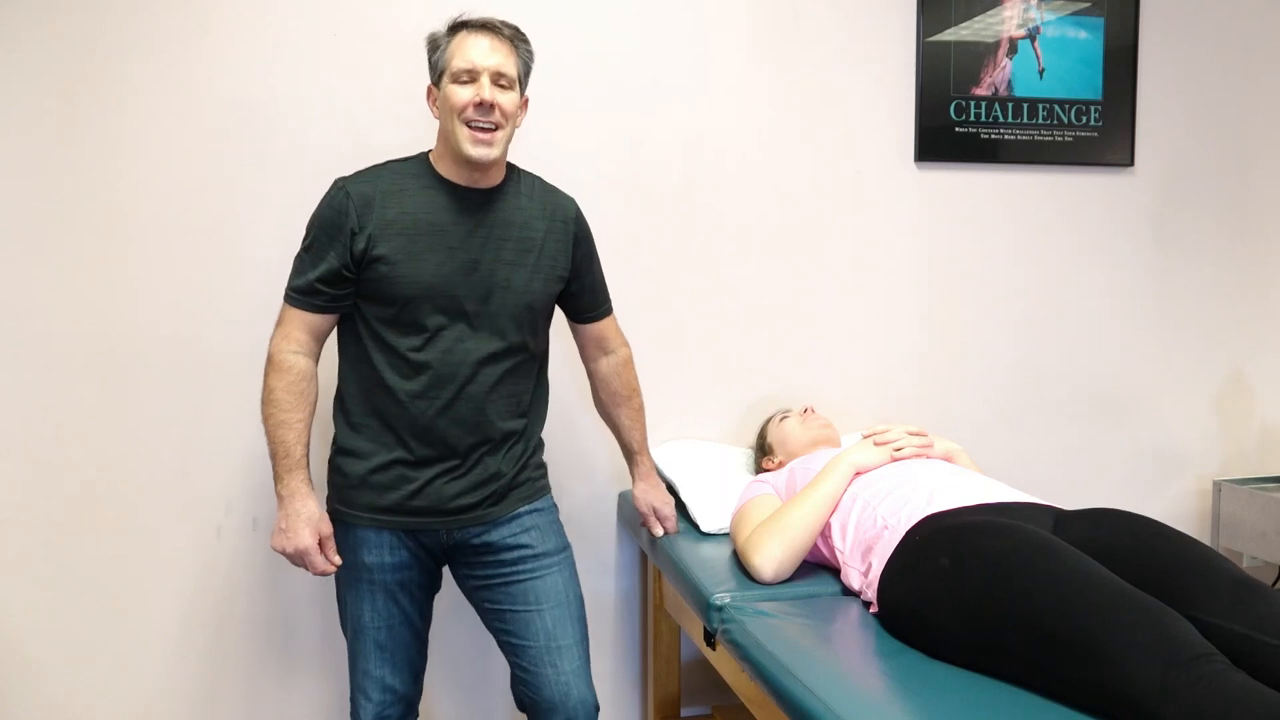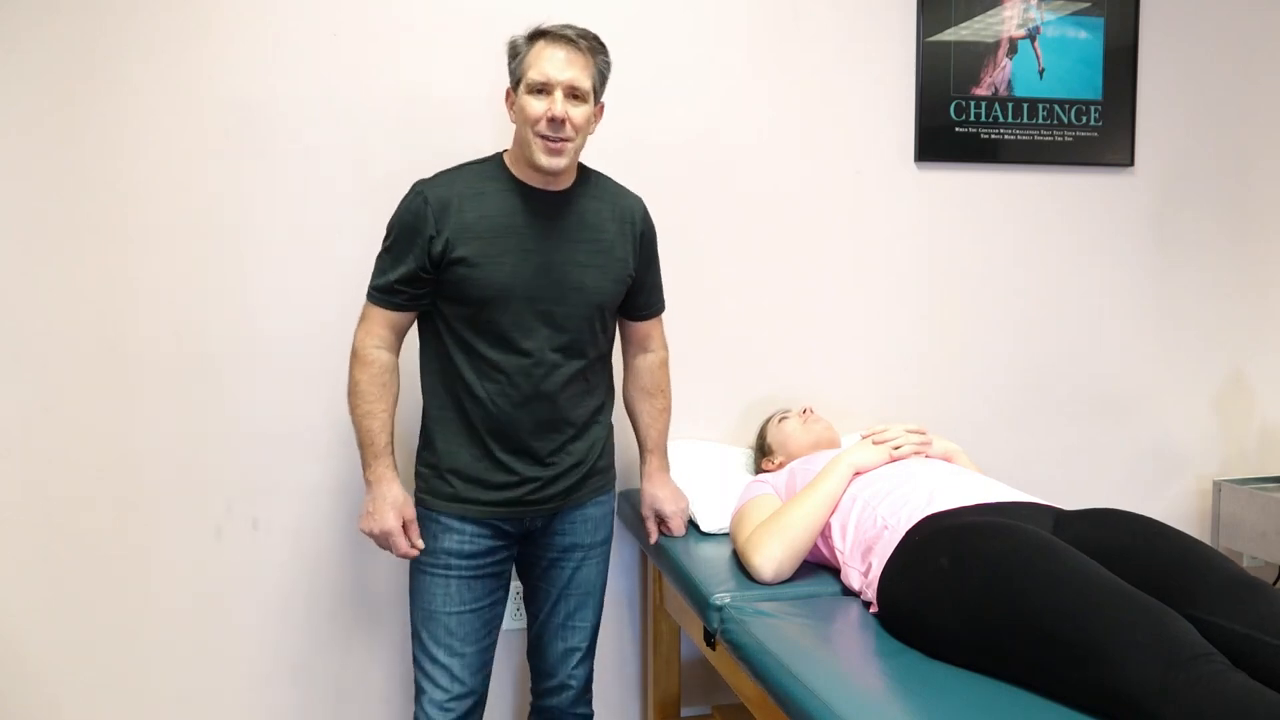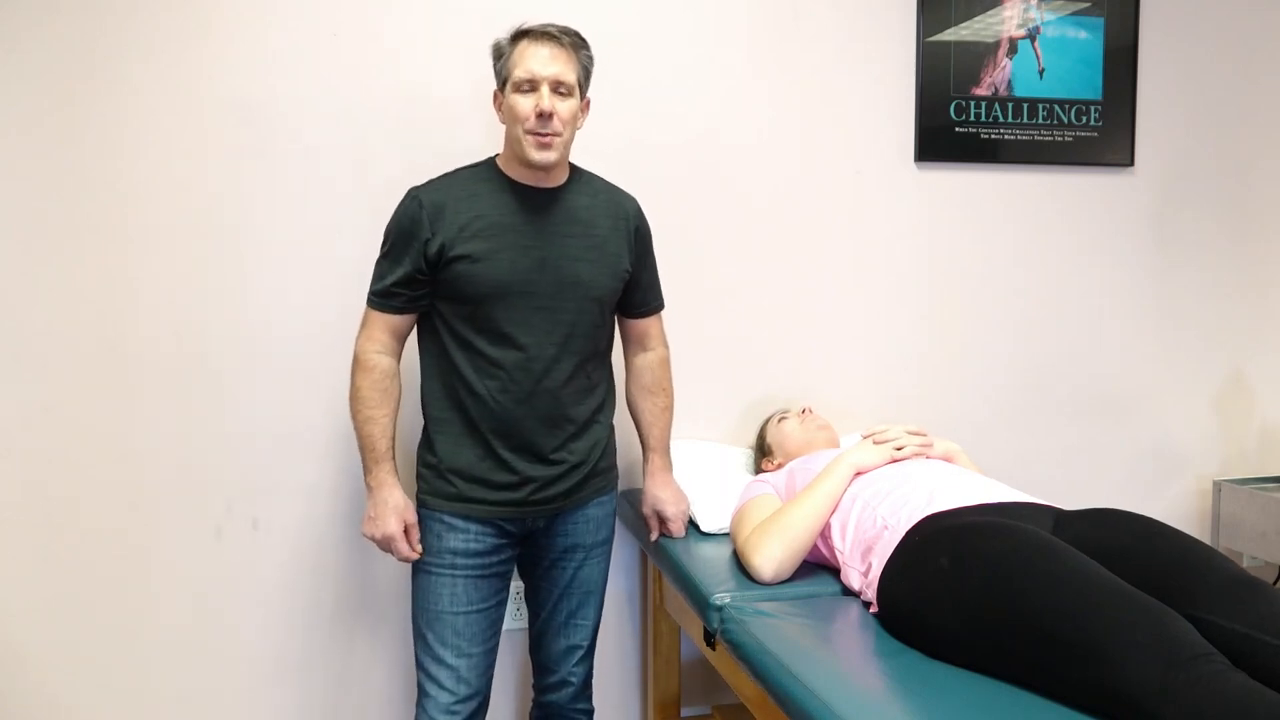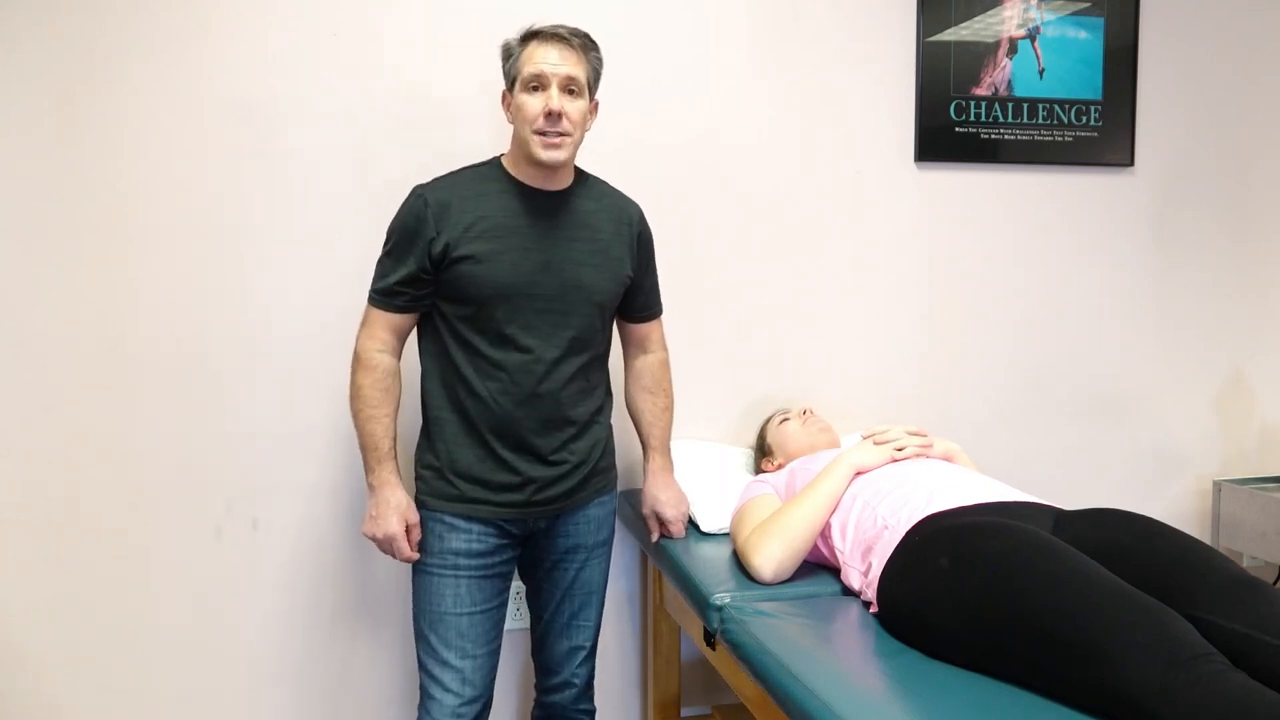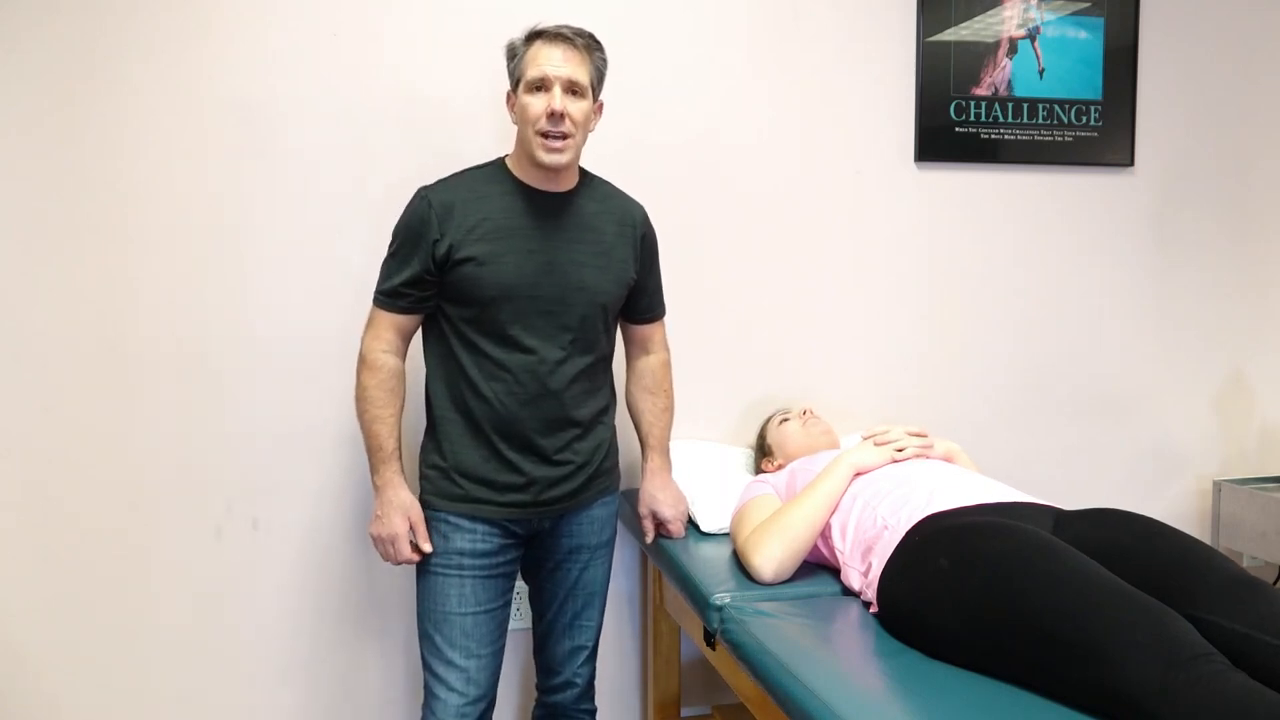
dt=1s
person 1, frame 1
left shoulder: (557, 217)
right shoulder: (358, 205)
left elbow: (605, 351)
right elbow: (294, 350)
left wrist: (642, 469)
right wrist: (294, 491)
left hip: (513, 508)
right hip: (378, 514)
person 1, frame 2
left shoulder: (626, 217)
right shoulder: (437, 205)
left elbow: (645, 350)
right elbow: (376, 345)
left wrist: (654, 470)
right wrist: (380, 478)
left hip: (580, 501)
right hip: (460, 505)
person 1, frame 3
left shoulder: (618, 215)
right shoulder: (433, 209)
left elbow: (645, 348)
right elbow: (378, 350)
left wrist: (657, 469)
right wrist: (382, 483)
left hip: (582, 503)
right hip: (462, 508)
person 1, frame 4
left shoulder: (622, 219)
right shoulder: (438, 208)
left elbow: (645, 350)
right elbow: (378, 348)
left wrist: (658, 470)
right wrist: (383, 482)
left hip: (583, 503)
right hip: (462, 508)
person 1, frame 5
left shoulder: (626, 221)
right shoulder: (442, 209)
left elbow: (647, 351)
right elbow: (383, 349)
left wrist: (656, 470)
right wrist: (388, 483)
left hip: (586, 503)
right hip: (466, 508)
person 2, frame 1
left shoulder: (893, 452)
right shoulder: (773, 483)
right elbow: (767, 560)
left wrist: (949, 451)
right wrist: (848, 461)
right knee: (1172, 665)
person 2, frame 2
left shoulder: (890, 452)
right shoulder: (772, 485)
right elbow: (768, 561)
left wrist: (947, 450)
right wrist: (847, 462)
right knee: (1174, 665)
person 2, frame 3
left shoulder: (894, 451)
right shoulder: (772, 483)
right elbow: (767, 561)
left wrist: (948, 452)
right wrist: (849, 461)
right knee: (1175, 665)
person 2, frame 4
left shoulder: (890, 452)
right shoulder: (772, 484)
right elbow: (767, 560)
left wrist: (949, 451)
right wrist: (848, 462)
right knee: (1173, 665)
person 2, frame 5
left shoulder: (890, 454)
right shoulder: (772, 484)
right elbow: (767, 561)
left wrist: (949, 452)
right wrist: (848, 463)
right knee: (1172, 664)
